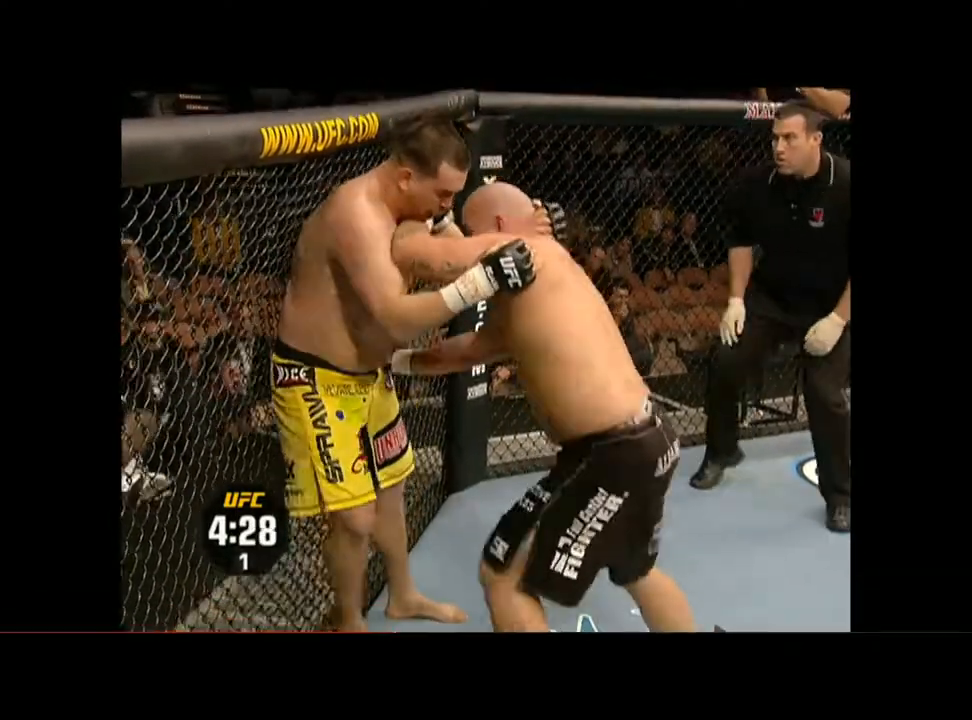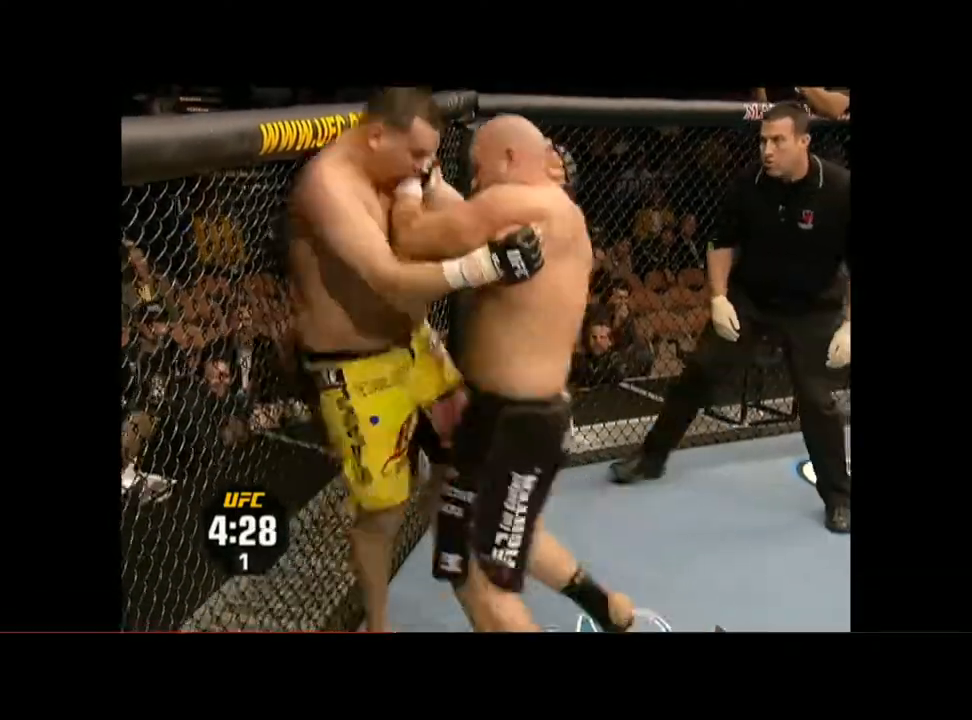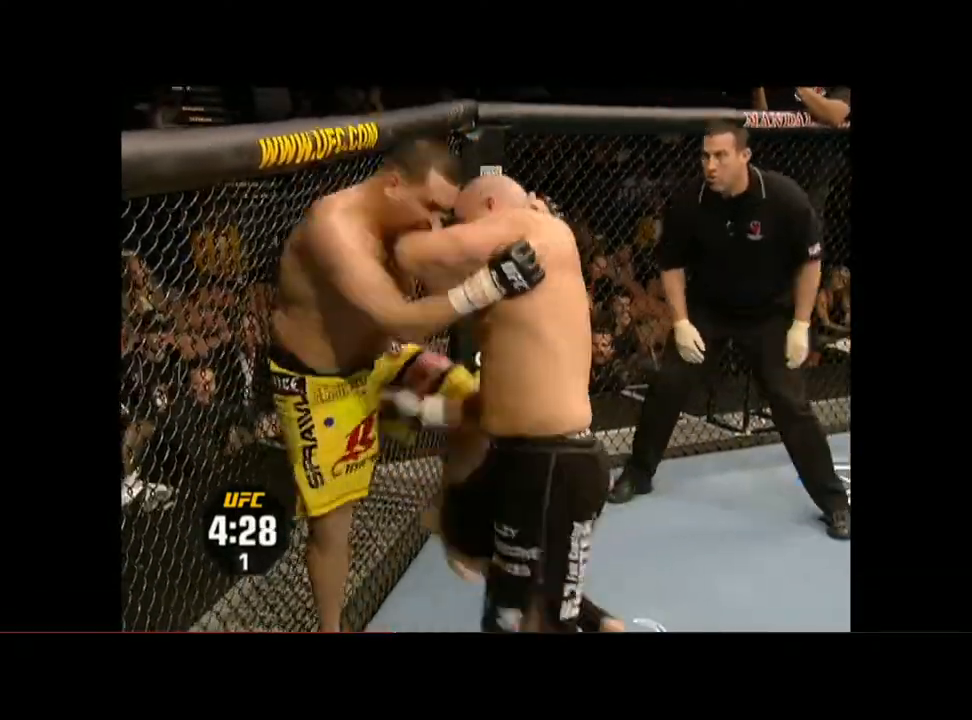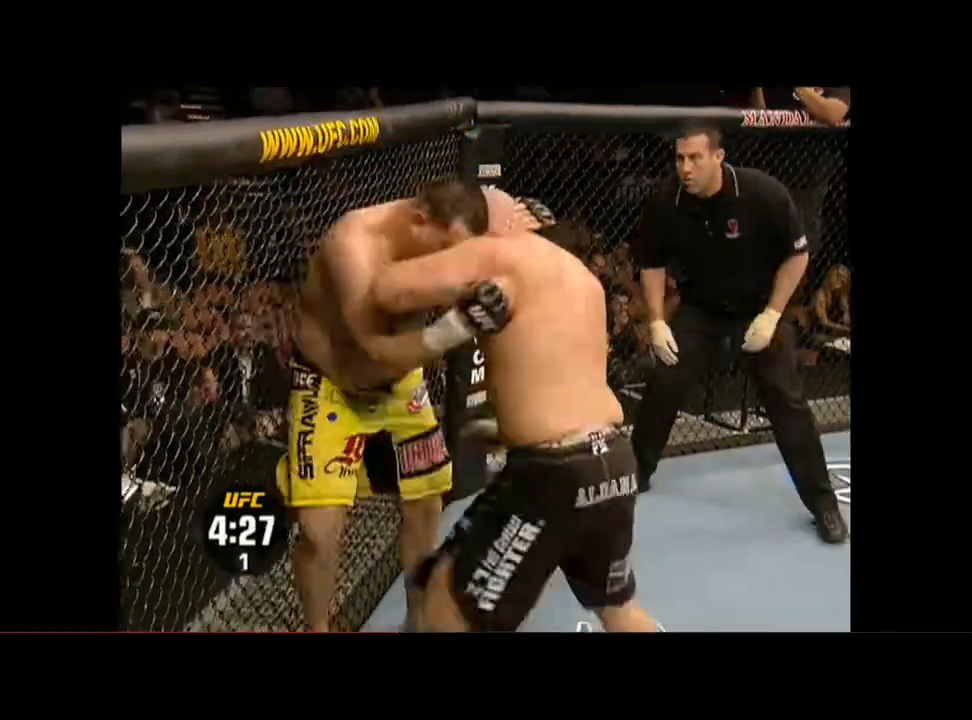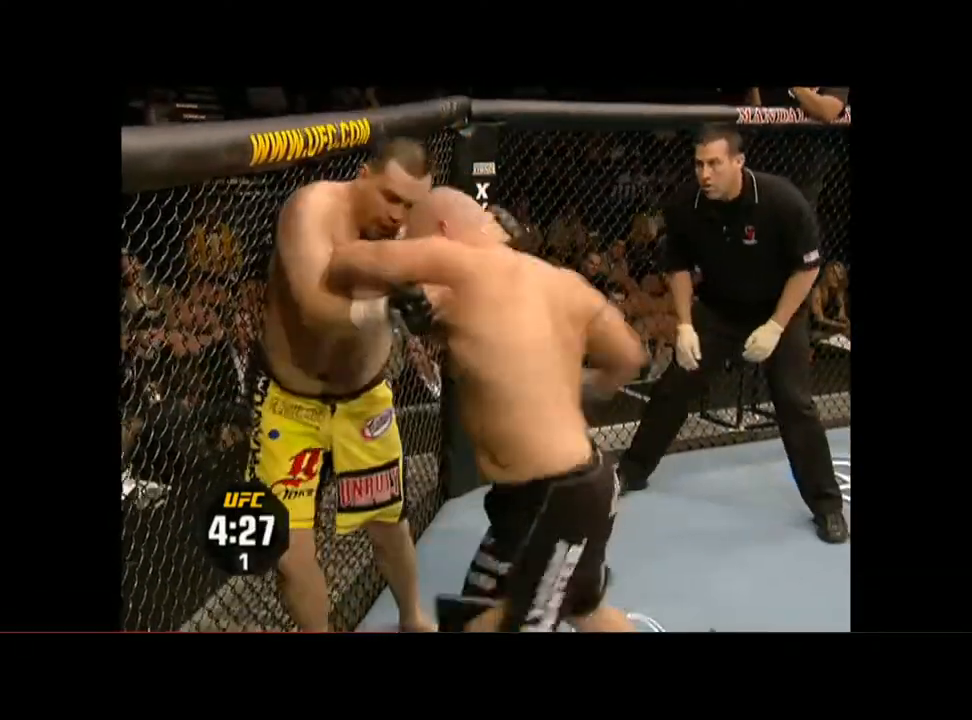
dt=0.2s
person 1, frame 1
left shoulder: (398, 208)
right shoulder: (358, 213)
right elbow: (396, 317)
left wrist: (508, 239)
right wrist: (481, 282)
left hip: (366, 373)
right hip: (312, 379)
left knee: (389, 490)
right knee: (356, 520)
left ankle: (403, 597)
right ankle: (350, 626)
person 1, frame 2
left shoulder: (391, 174)
right shoulder: (328, 184)
right elbow: (388, 280)
right wrist: (483, 263)
left hip: (412, 346)
right hip: (353, 367)
right knee: (380, 511)
right ankle: (375, 623)
person 1, frame 3
left shoulder: (408, 211)
right shoulder: (333, 228)
right elbow: (399, 321)
right wrist: (487, 285)
left hip: (379, 357)
right hip: (316, 379)
right knee: (330, 523)
right ankle: (330, 634)
person 1, frame 4
left shoulder: (441, 236)
right shoulder: (354, 246)
left hip: (399, 382)
right hip: (330, 387)
left knee: (424, 508)
right knee: (319, 533)
right ankle: (318, 636)
person 1, frame 5
right shoulder: (315, 205)
right elbow: (315, 308)
right wrist: (387, 308)
left hip: (363, 402)
right hip: (287, 402)
left knee: (389, 524)
right knee: (293, 556)
left ankle: (413, 616)
person 2, frame 1
right shoulder: (531, 283)
right elbow: (473, 347)
right wrist: (399, 359)
left hip: (612, 454)
right hip: (646, 440)
left knee: (506, 582)
right knee: (637, 573)
person 2, frame 2
left shoulder: (520, 207)
right shoulder: (566, 221)
left elbow: (411, 237)
left wrist: (403, 193)
left hip: (512, 420)
right hip: (531, 411)
left knee: (482, 586)
right knee: (518, 531)
right ankle: (601, 602)
person 2, frame 3
left shoulder: (531, 227)
left elbow: (413, 255)
left hip: (552, 466)
right hip: (533, 455)
left knee: (540, 625)
right knee: (460, 526)
person 2, frame 4
left shoulder: (501, 256)
right shoulder: (581, 276)
left elbow: (389, 288)
left hip: (545, 477)
right hip: (611, 465)
left knee: (445, 607)
right knee: (617, 605)
person 2, frame 5
left shoulder: (471, 269)
right shoulder: (562, 283)
left elbow: (346, 262)
right elbow: (629, 357)
left hip: (548, 502)
right hip: (580, 483)
right knee: (584, 608)
person 3, frame 1
left shoulder: (846, 186)
right shoulder: (757, 184)
right elbow: (741, 242)
left wrist: (837, 318)
right wrist: (735, 300)
left hip: (829, 305)
right hip: (768, 297)
left knee: (825, 396)
right knee: (725, 368)
left ankle: (839, 494)
right ankle: (722, 453)
person 3, frame 2
left shoulder: (840, 190)
right shoulder: (746, 185)
left elbow: (847, 265)
right elbow: (723, 243)
left wrist: (847, 325)
right wrist: (719, 298)
left hip: (811, 308)
right hip: (748, 298)
left knee: (815, 399)
right knee: (699, 372)
left ankle: (838, 495)
right ankle: (651, 457)
person 3, frame 3
left shoulder: (785, 198)
right shoulder: (688, 204)
left elbow: (810, 260)
right elbow: (672, 265)
left wrist: (800, 325)
right wrist: (680, 322)
left hip: (769, 314)
right hip: (706, 311)
left knee: (791, 404)
right knee: (667, 389)
left ankle: (833, 500)
right ankle: (638, 474)
person 3, frame 4
left shoulder: (764, 194)
right shoulder: (666, 205)
left elbow: (797, 253)
right elbow: (652, 264)
left wrist: (770, 315)
right wrist: (657, 321)
left hip: (761, 309)
right hip: (699, 308)
left knee: (784, 398)
right knee: (662, 385)
left ankle: (823, 502)
right ankle: (637, 471)
person 3, frame 5
left shoulder: (782, 201)
right shoulder: (685, 207)
left elbow: (807, 268)
right elbow: (679, 267)
left wrist: (775, 327)
right wrist: (684, 325)
left hip: (777, 311)
right hip: (714, 309)
left knee: (795, 403)
right knee: (674, 385)
left ankle: (827, 504)
right ankle: (633, 469)
